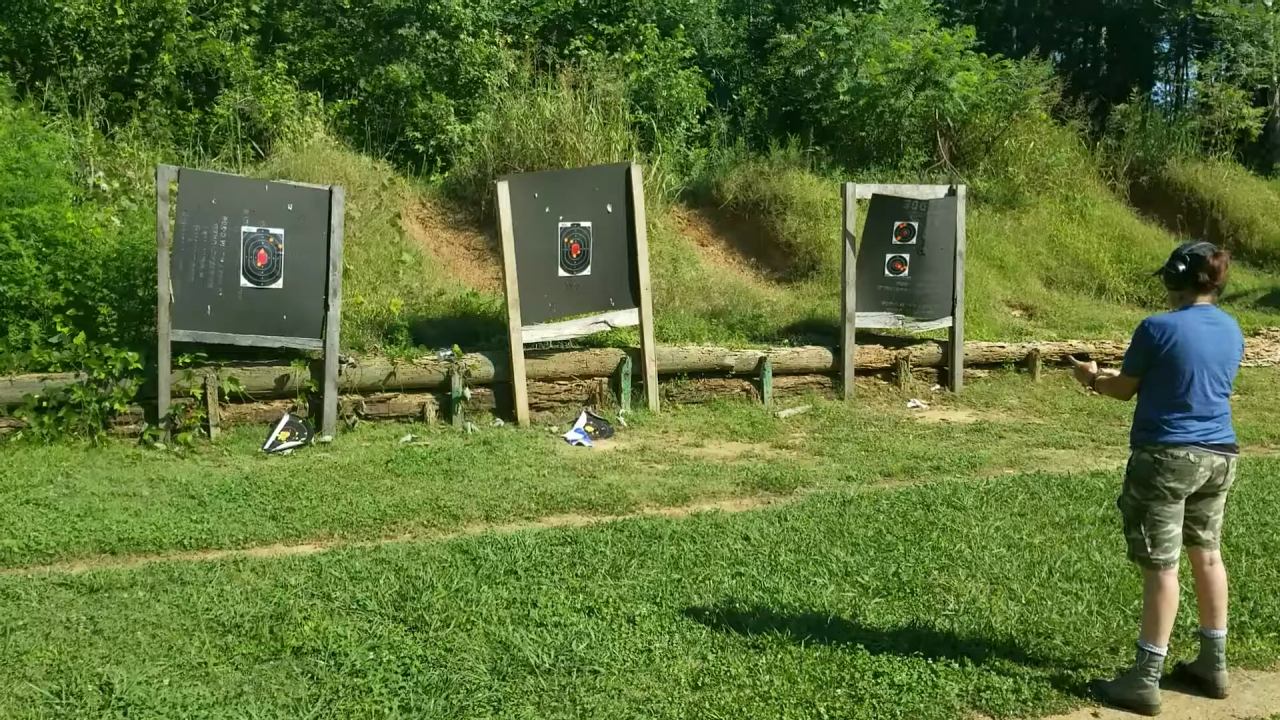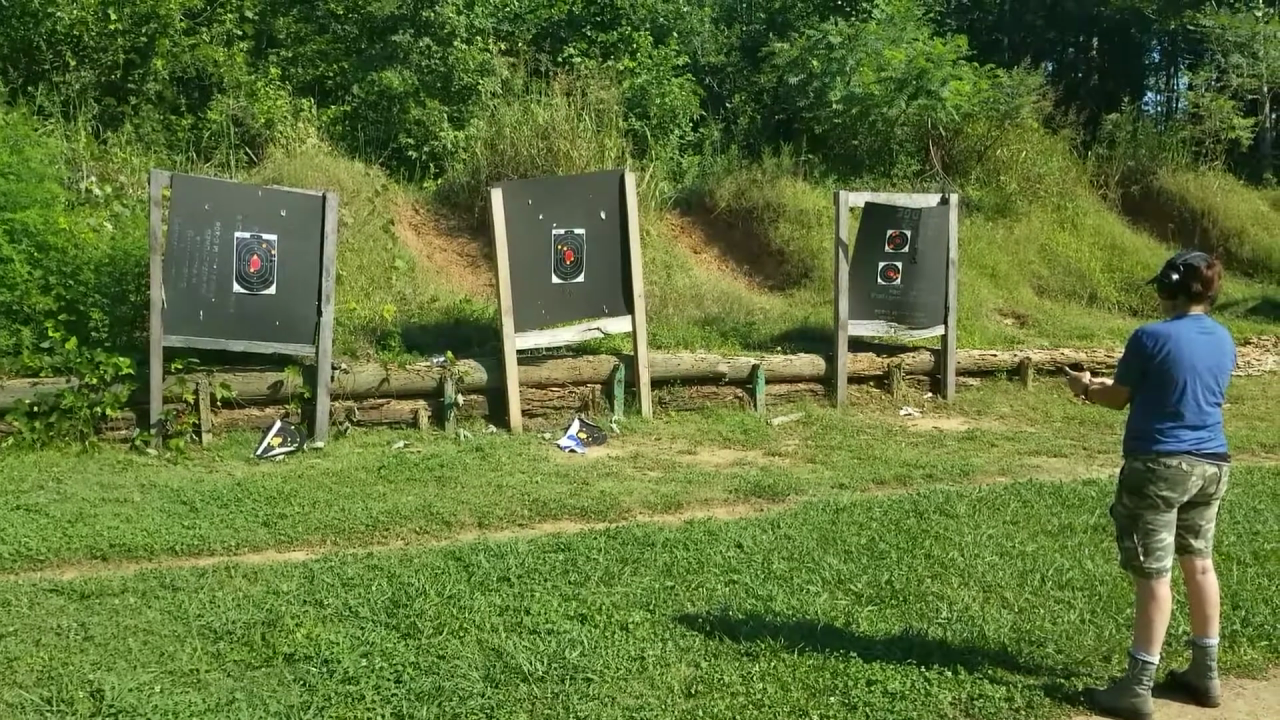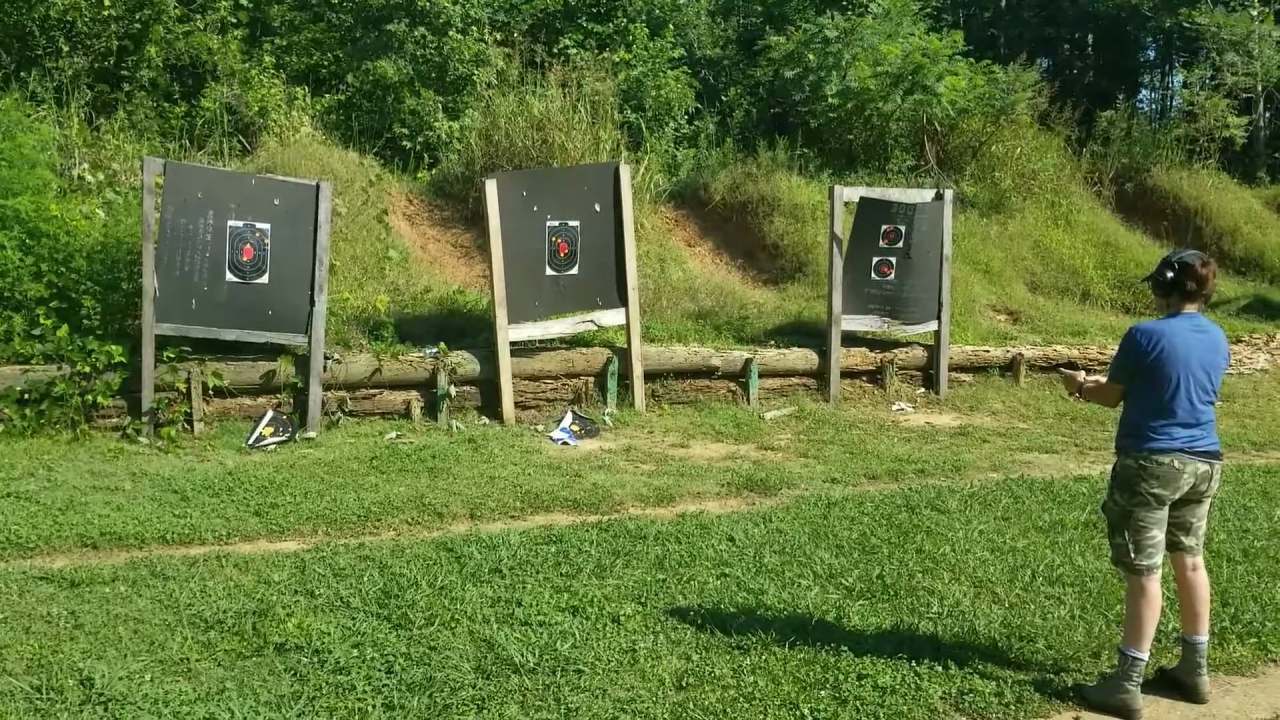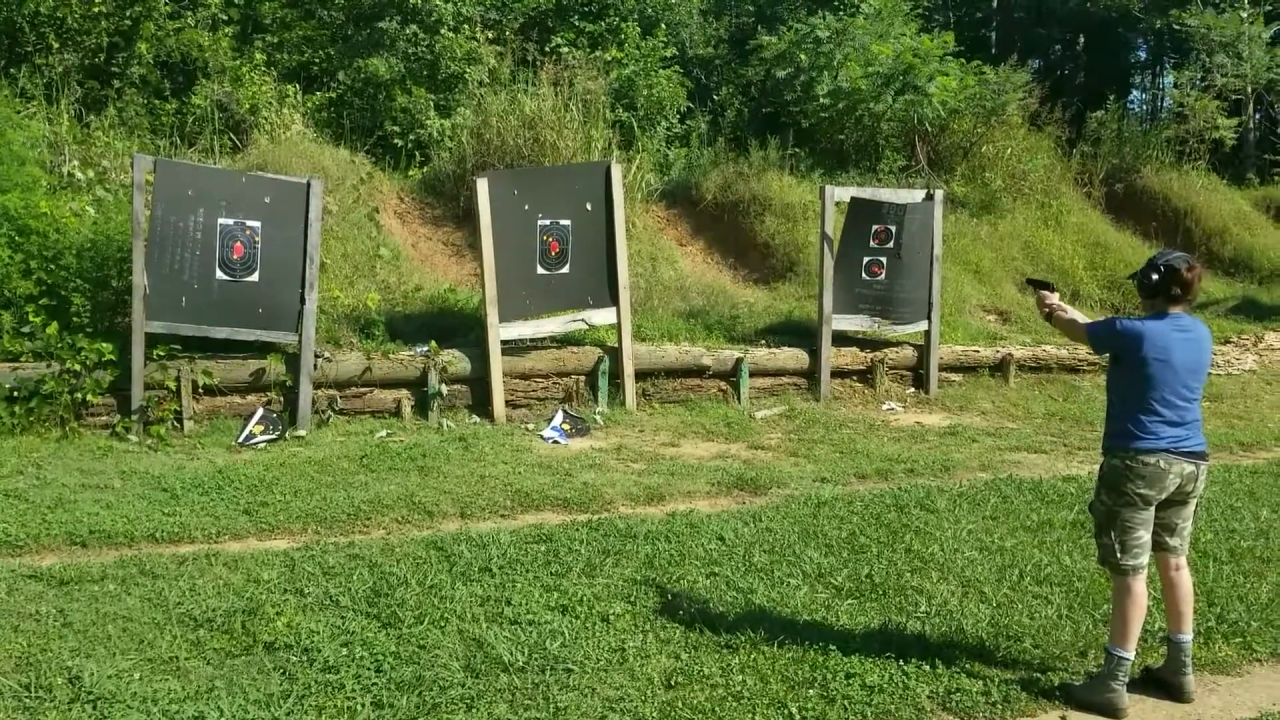
dt=1s
person 1, frame 1
left shoulder: (1158, 328)
right shoulder: (1233, 330)
left elbow: (1125, 389)
left wrist: (1093, 378)
right wrist: (1116, 374)
left hip: (1167, 458)
right hip: (1220, 455)
left knee: (1161, 566)
right knee: (1207, 555)
left ankle: (1145, 681)
right ankle: (1213, 664)
person 1, frame 2
left shoulder: (1151, 337)
right shoulder: (1224, 341)
left elbow: (1118, 399)
left wrist: (1086, 388)
right wrist: (1109, 383)
left hip: (1159, 466)
right hip: (1212, 465)
left knee: (1153, 575)
right knee: (1199, 563)
right ankle: (1205, 673)
person 1, frame 3
left shoulder: (1146, 335)
right shoulder: (1218, 339)
left elbow: (1112, 396)
left wrist: (1081, 386)
right wrist: (1103, 382)
left hip: (1151, 464)
right hip: (1204, 462)
left knee: (1144, 572)
right knee: (1190, 560)
right ankle: (1194, 670)
person 1, frame 4
left shoulder: (1132, 332)
right shoulder: (1199, 333)
left elbow: (1081, 331)
left wrist: (1051, 311)
right wrist: (1066, 308)
left hip: (1139, 464)
right hip: (1191, 463)
left knee: (1130, 572)
right knee: (1174, 561)
right ankle: (1179, 669)
